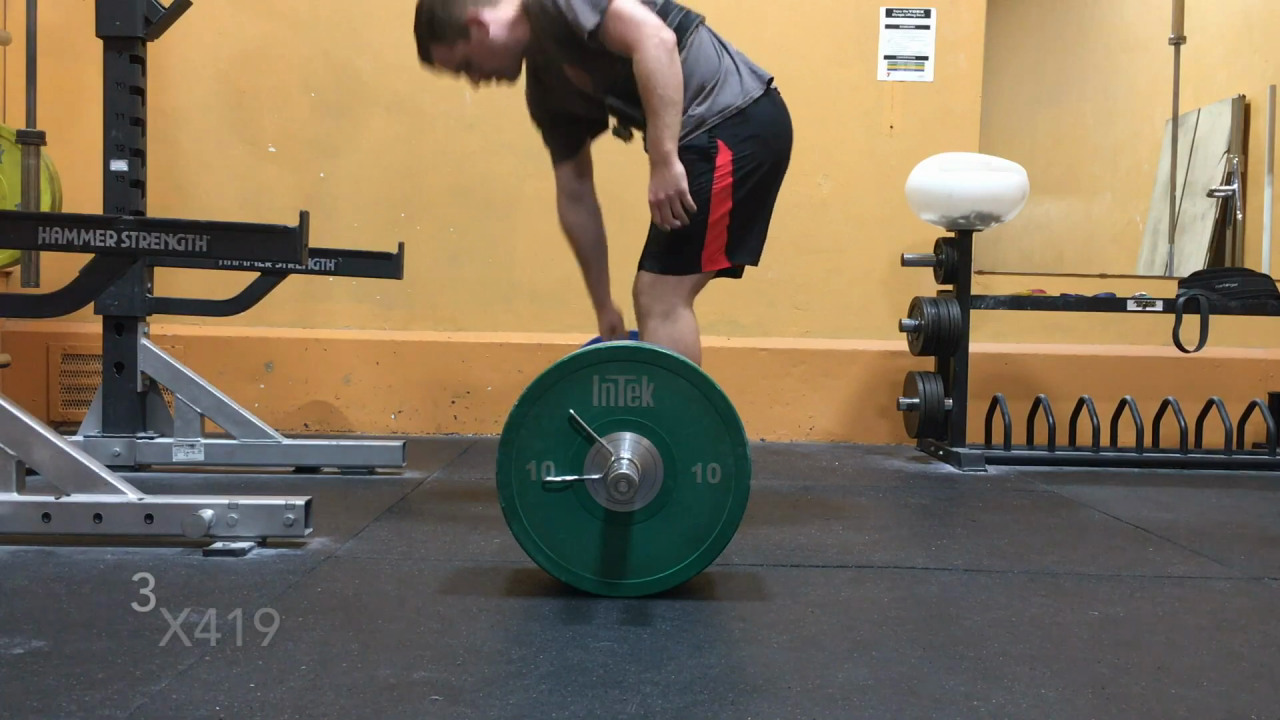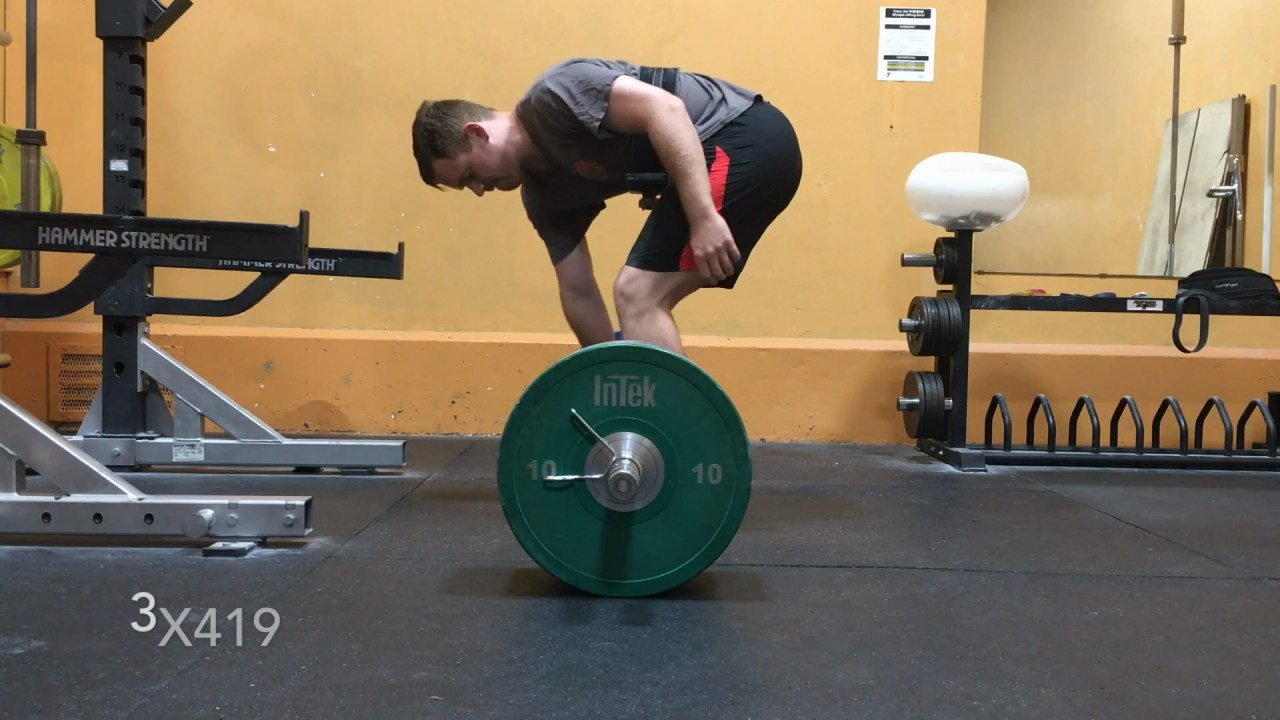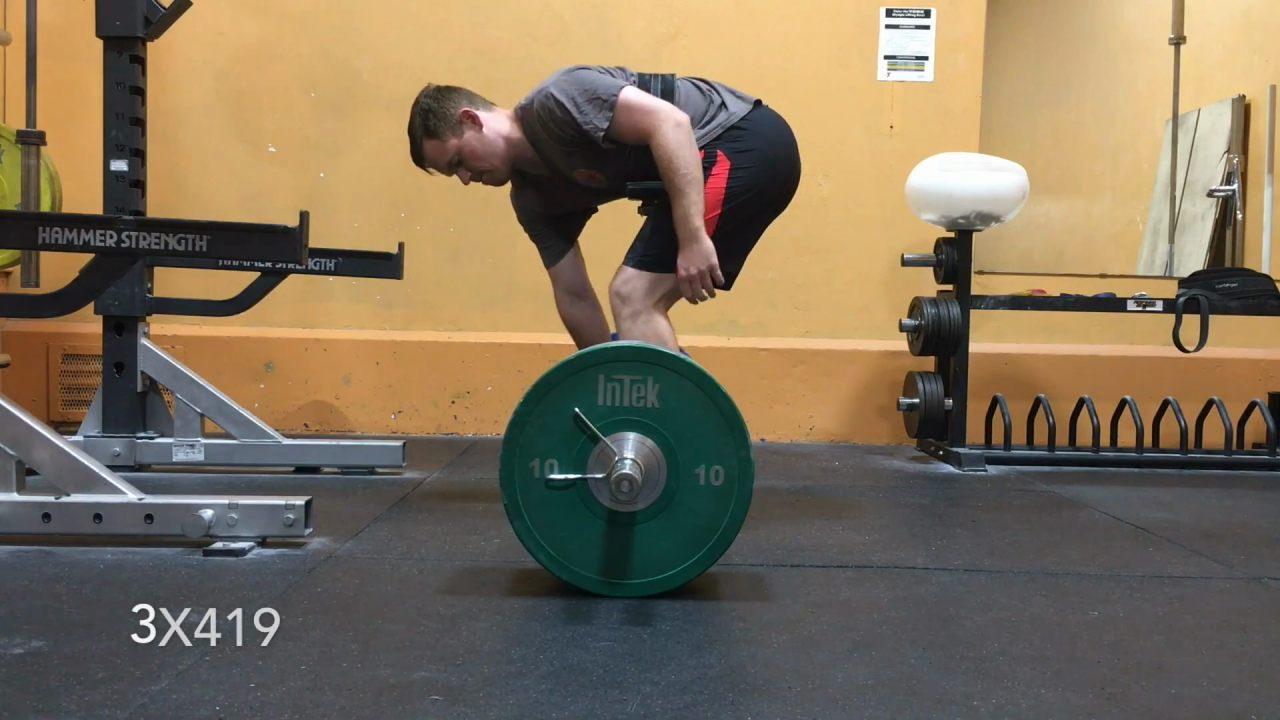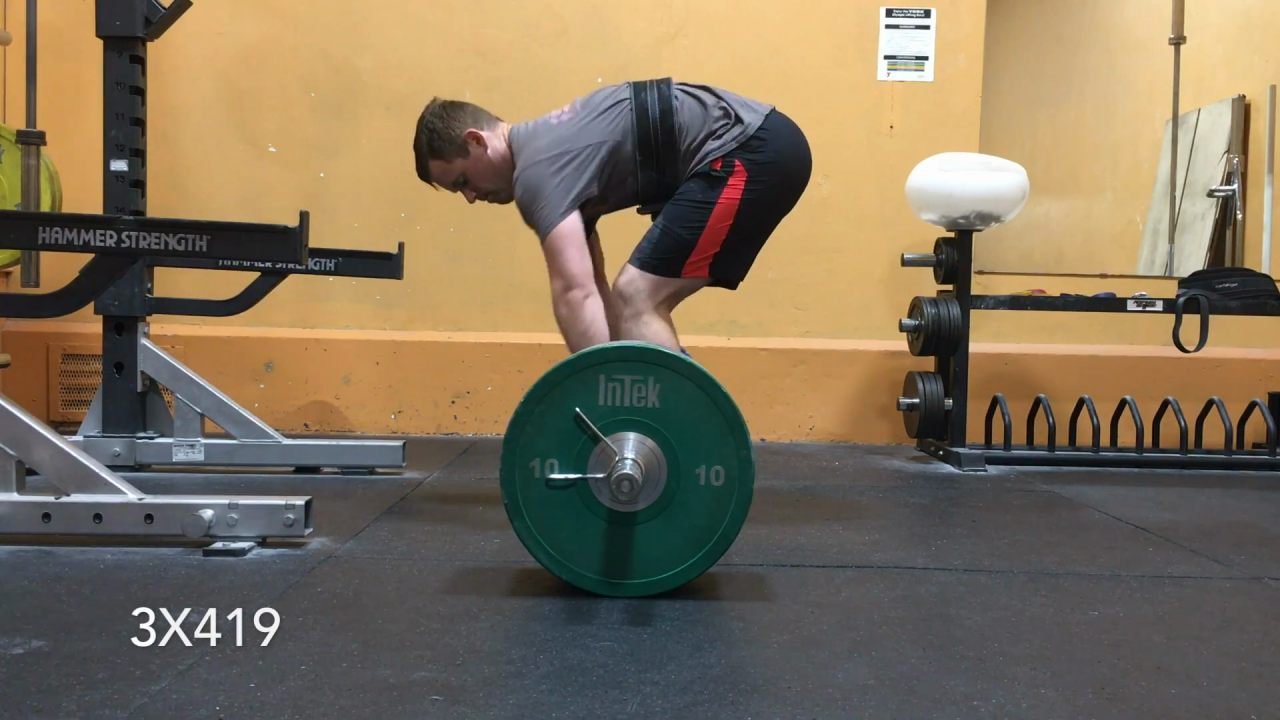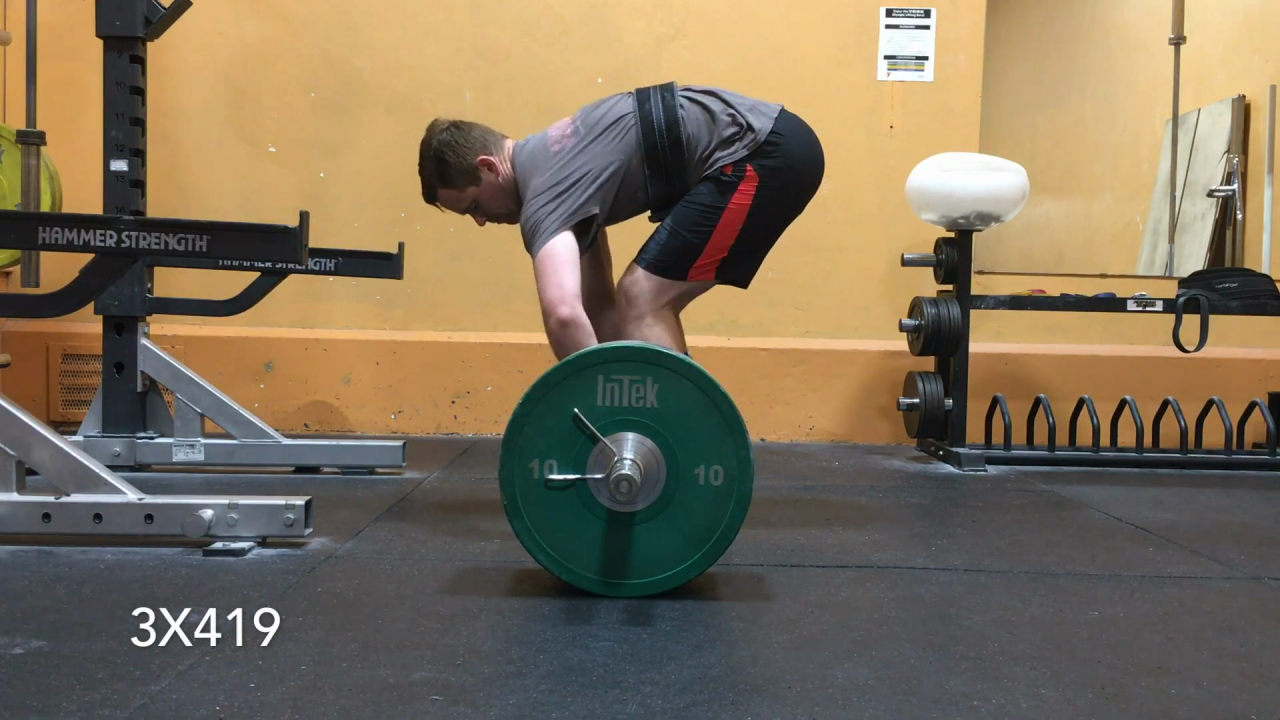
dt=0.5s
person 1, frame 1
right shoulder: (545, 96)
left elbow: (654, 38)
right elbow: (575, 197)
left wrist: (664, 162)
right wrist: (604, 307)
left hip: (735, 120)
right hip: (724, 126)
left knee: (661, 296)
right knee: (656, 297)
person 1, frame 2
left shoulder: (553, 97)
right shoulder: (544, 187)
left elbow: (663, 107)
right elbow: (578, 292)
left wrist: (704, 219)
left hip: (747, 138)
right hip: (750, 148)
left knee: (639, 294)
right knee: (644, 299)
person 1, frame 3
left shoulder: (554, 103)
right shoulder: (534, 193)
left elbow: (669, 122)
right elbow: (573, 295)
left wrist: (692, 239)
left hip: (747, 143)
left knee: (633, 295)
right knee: (640, 300)
person 1, frame 4
left shoulder: (539, 168)
right shoulder: (556, 161)
left elbow: (575, 291)
right elbow: (591, 288)
left hip: (754, 150)
right hip: (763, 147)
left knee: (637, 297)
right knee: (645, 301)
person 1, frame 5
left shoulder: (546, 190)
right shoulder: (558, 170)
left elbow: (562, 312)
right elbow: (597, 301)
left hip: (767, 154)
right hip: (774, 147)
left knee: (643, 300)
right knee: (651, 303)
